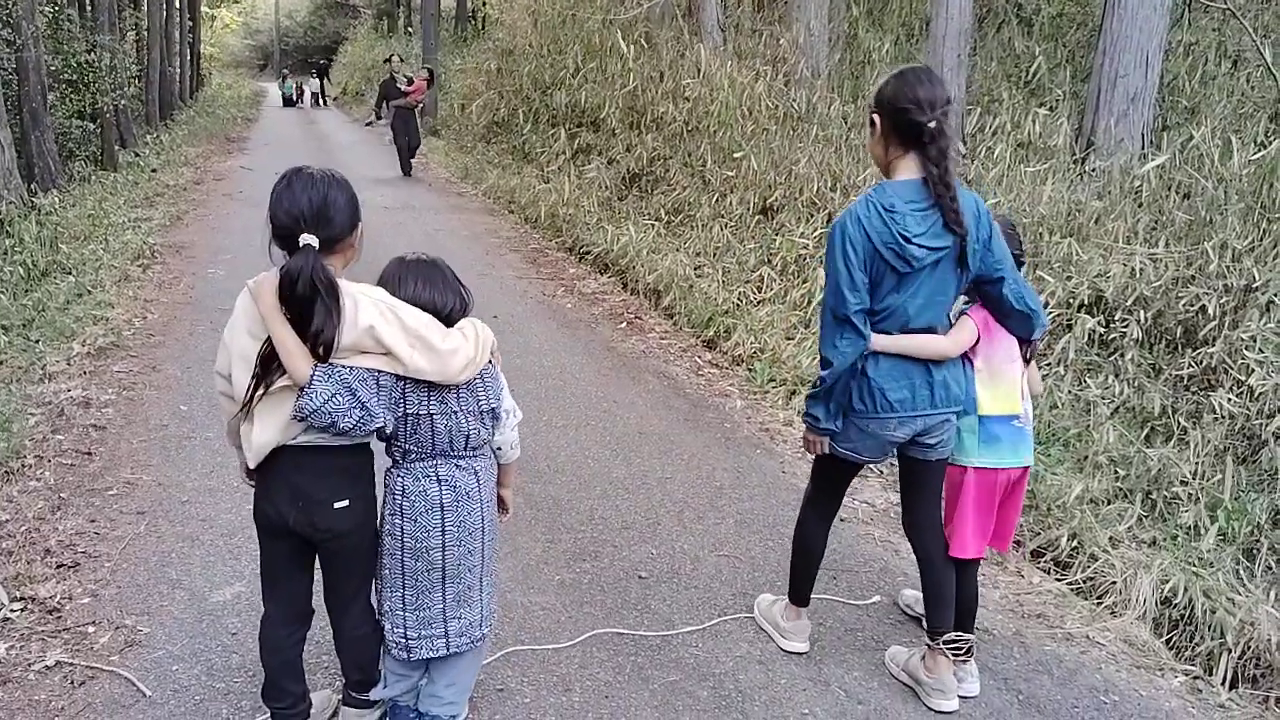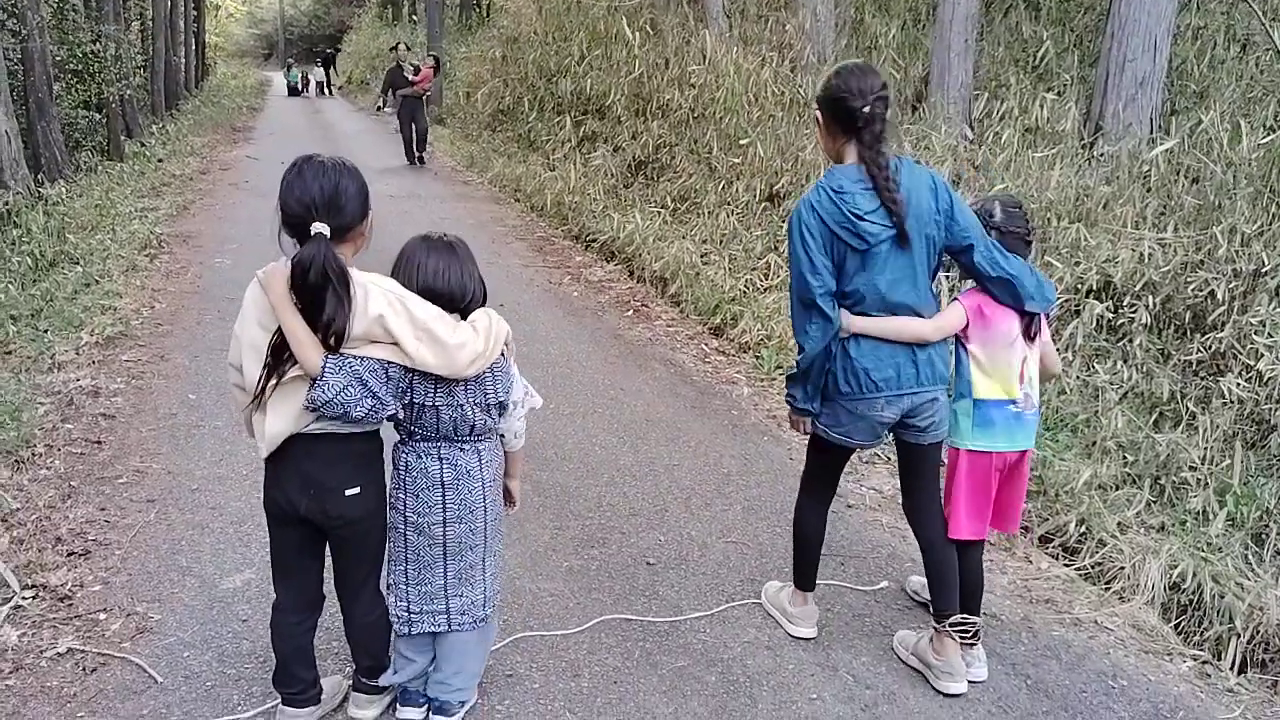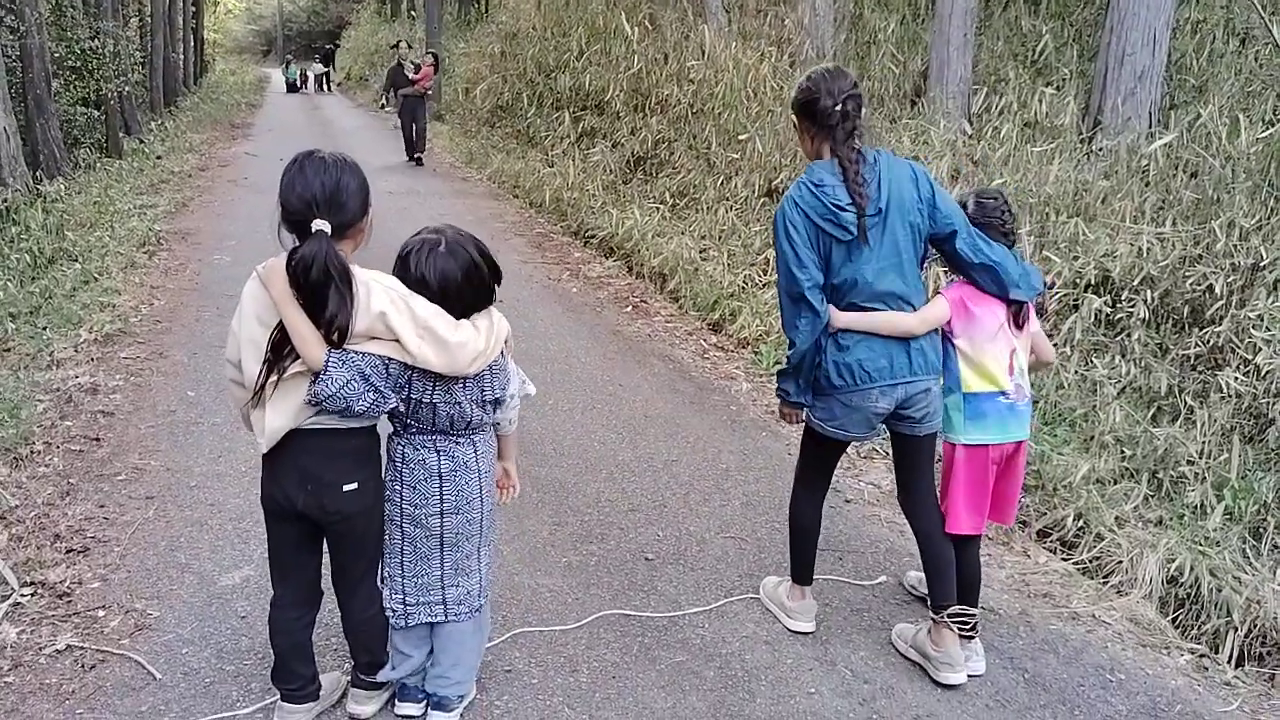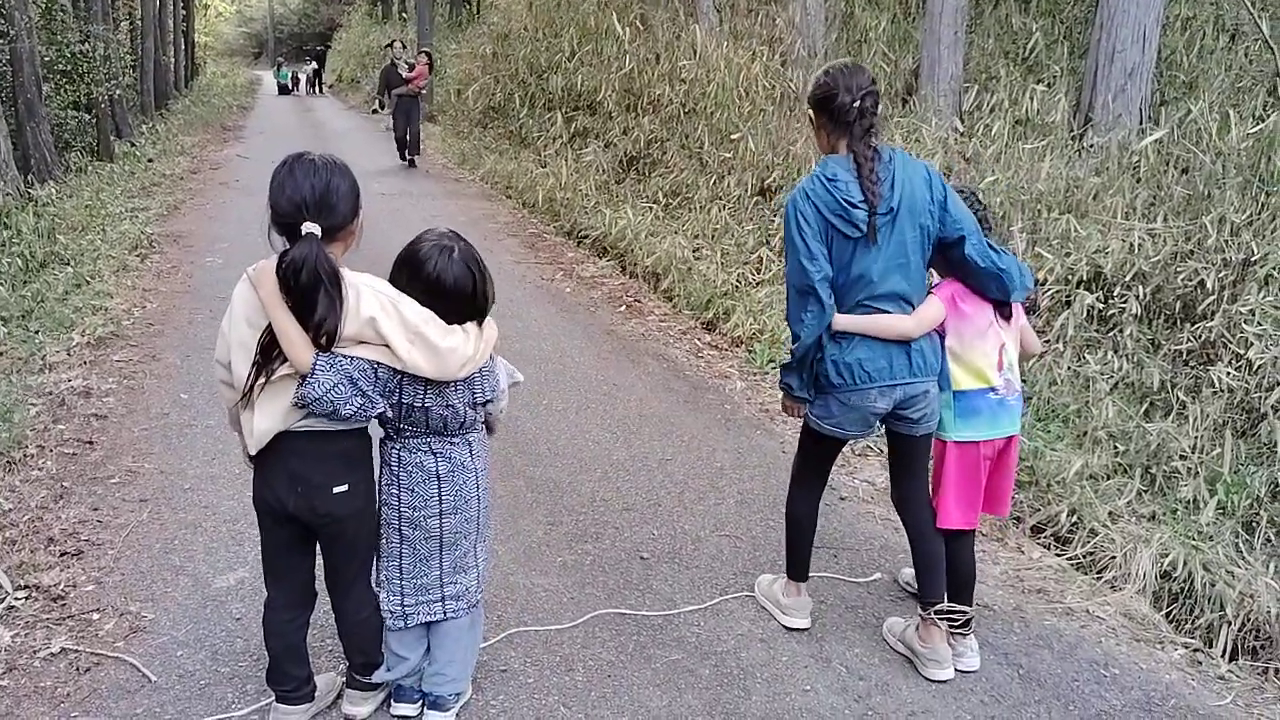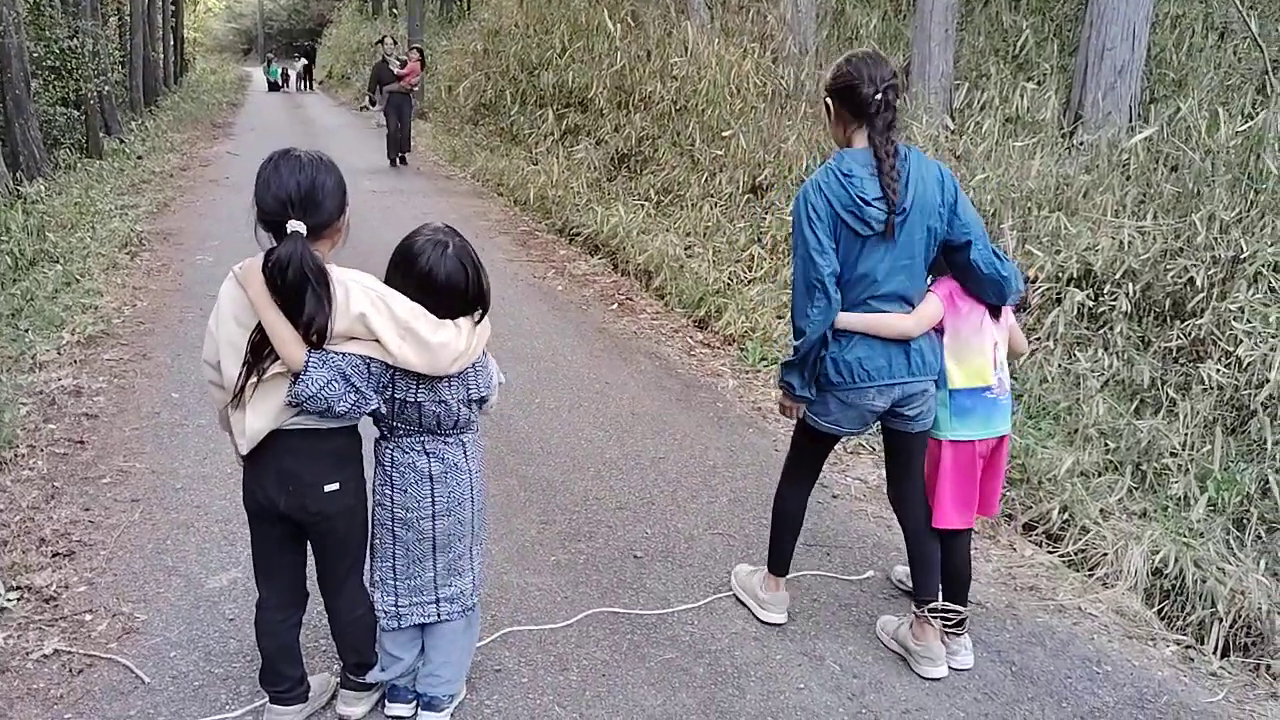
dt=0.2s
person 1, frame 1
left shoulder: (859, 219)
right shoulder: (971, 210)
left elbow: (844, 331)
right elbow: (1008, 294)
left wrist: (822, 413)
right wrist: (1033, 327)
left hip: (871, 399)
right hip: (939, 397)
left knee: (820, 504)
right knee: (926, 523)
left ankle: (794, 615)
right ankle: (939, 665)
person 1, frame 2
left shoulder: (815, 208)
right shoulder: (928, 185)
left elbow: (815, 314)
right elbow: (987, 259)
left wrist: (801, 395)
right wrist: (1040, 300)
left hip: (856, 382)
right hip: (925, 376)
left knee: (817, 488)
right knee: (926, 505)
left ankle: (800, 601)
right ankle: (947, 646)
person 1, frame 3
left shoulder: (799, 204)
right shoulder: (909, 177)
left elbow: (804, 307)
right elbow: (969, 248)
left wrist: (792, 386)
right wrist: (1028, 286)
left hip: (848, 374)
right hip: (919, 368)
left knee: (811, 481)
right knee: (921, 496)
left ankle: (799, 595)
right ankle: (945, 637)
person 1, frame 4
left shoulder: (809, 197)
right shoulder: (923, 179)
left elbow: (811, 302)
right elbow: (978, 258)
left wrist: (796, 380)
right wrist: (1021, 285)
left hip: (848, 373)
right hip: (918, 368)
left knee: (808, 478)
right knee: (914, 494)
left ankle: (794, 593)
right ankle: (932, 633)
person 1, frame 5
left shoulder: (822, 189)
right shoulder: (935, 179)
left elbow: (817, 298)
right elbow: (980, 262)
left wrist: (797, 380)
right wrist: (1013, 287)
left hip: (847, 371)
right hip: (915, 367)
left knee: (798, 474)
right knee: (910, 491)
left ankle: (772, 587)
right ankle: (926, 631)
person 2, frame 1
left shoulder: (255, 300)
right shoulder: (366, 310)
left elbow: (229, 385)
right elbow: (451, 358)
left wrist: (249, 455)
right wrist: (479, 335)
left hip: (274, 478)
right hip: (341, 481)
left knee: (282, 606)
right knee: (351, 601)
person 2, frame 2
left shoulder: (263, 290)
right shoulder: (376, 299)
left elbow: (242, 377)
right elbow: (458, 351)
right wrist: (494, 326)
left hip: (285, 468)
right hip: (350, 469)
left knee: (293, 593)
right knee: (361, 588)
person 2, frame 3
left shoulder: (261, 287)
right shoulder: (376, 296)
left elbow: (239, 373)
right elbow: (458, 349)
right wrist: (494, 325)
left hip: (282, 464)
right hip: (348, 464)
left knee: (291, 588)
right knee: (358, 583)
person 2, frame 4
left shoulder: (251, 289)
right shoulder: (367, 300)
left elbow: (229, 375)
right elbow: (448, 354)
right wrist: (484, 330)
left hip: (273, 465)
right hip: (339, 465)
left knee: (285, 589)
right knee: (352, 585)
person 2, frame 5
left shoulder: (238, 287)
right shoulder: (355, 296)
left elbow: (217, 374)
right elbow: (441, 349)
right wrist: (475, 326)
left hip: (264, 464)
right hip: (330, 464)
left knee: (277, 589)
right knee: (345, 584)
person 3, frame 1
left shoulder: (386, 377)
right shoulder: (483, 372)
left elbow: (310, 377)
right elbow: (506, 441)
left wrist: (269, 306)
right wrist: (505, 487)
left hip: (410, 508)
right hip: (471, 507)
left knee: (406, 603)
right knee: (463, 605)
person 3, frame 2
left shoulder: (396, 362)
right shoulder: (493, 360)
left elbow: (321, 367)
right elbow: (512, 428)
left wrist: (279, 295)
right wrist: (513, 476)
left hip: (415, 489)
right hip: (475, 491)
left knee: (412, 584)
right knee: (467, 589)
person 3, frame 3
left shoulder: (397, 357)
right shoulder: (490, 355)
left elbow: (322, 362)
right elbow: (506, 417)
left wrist: (281, 292)
right wrist: (507, 461)
left hip: (410, 483)
right hip: (468, 484)
left knee: (408, 579)
right knee: (463, 583)
person 3, frame 4
left shoulder: (386, 361)
right shoulder: (480, 359)
left elbow: (310, 365)
left wrist: (270, 295)
left hip: (405, 485)
right hip: (464, 483)
left knee: (404, 580)
right knee: (458, 582)
person 3, frame 5
left shoulder: (380, 359)
right shoulder: (474, 357)
left elbow: (303, 363)
left wrist: (258, 293)
left hip: (399, 484)
right hip: (458, 482)
left knee: (398, 579)
right knee: (454, 580)
person 4, frame 1
left shoulder: (976, 317)
left elbow: (946, 347)
right elbow: (1034, 385)
left wrist: (876, 340)
left hip: (981, 452)
right hip: (1016, 450)
left knee: (965, 550)
right knee: (968, 543)
left ankle: (962, 661)
person 4, frame 2
left shoulder: (974, 302)
right shoulder: (1031, 305)
left elbow: (929, 331)
right elbow: (1053, 367)
left wrist: (856, 323)
left hip: (981, 435)
right hip: (1019, 433)
left knee: (965, 535)
right knee: (970, 527)
left ankle: (968, 646)
right ankle: (951, 591)
person 4, frame 3
left shoulder: (958, 294)
right shoulder: (1018, 294)
left elbow: (914, 324)
right elbow: (1046, 355)
left wrist: (842, 319)
left hip: (974, 428)
right hip: (1013, 424)
left knee: (964, 529)
right knee: (967, 520)
left ankle: (966, 640)
person 4, frame 4
left shoulder: (949, 292)
left elbow: (911, 325)
right elbow: (1032, 347)
left wrist: (839, 322)
left hip: (967, 424)
right hip: (1003, 414)
left knee: (956, 522)
right knee: (965, 513)
left ankle: (959, 636)
right ankle: (941, 571)
person 4, frame 5
left shoulder: (947, 290)
left elbow: (909, 326)
right elbow: (1020, 346)
left wrist: (838, 318)
left hip: (960, 424)
right hip: (995, 418)
left knee: (952, 524)
right knee: (956, 517)
left ankle: (955, 639)
right ankle: (934, 583)
